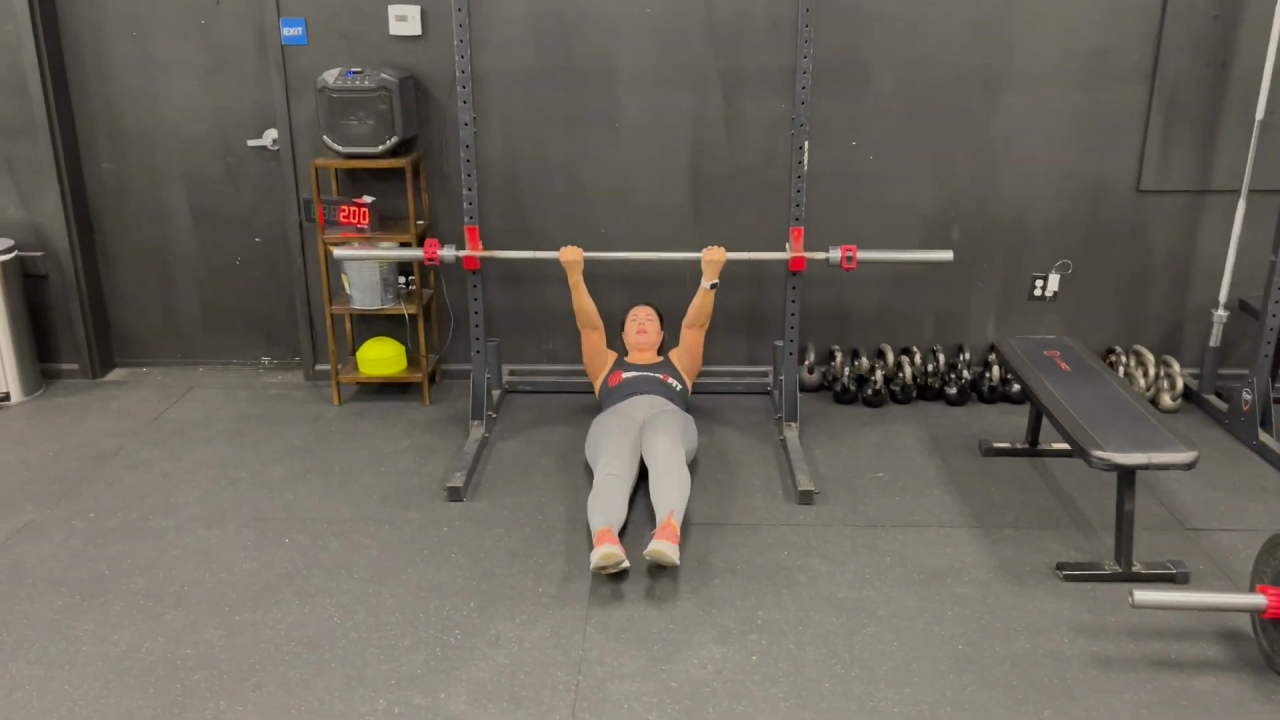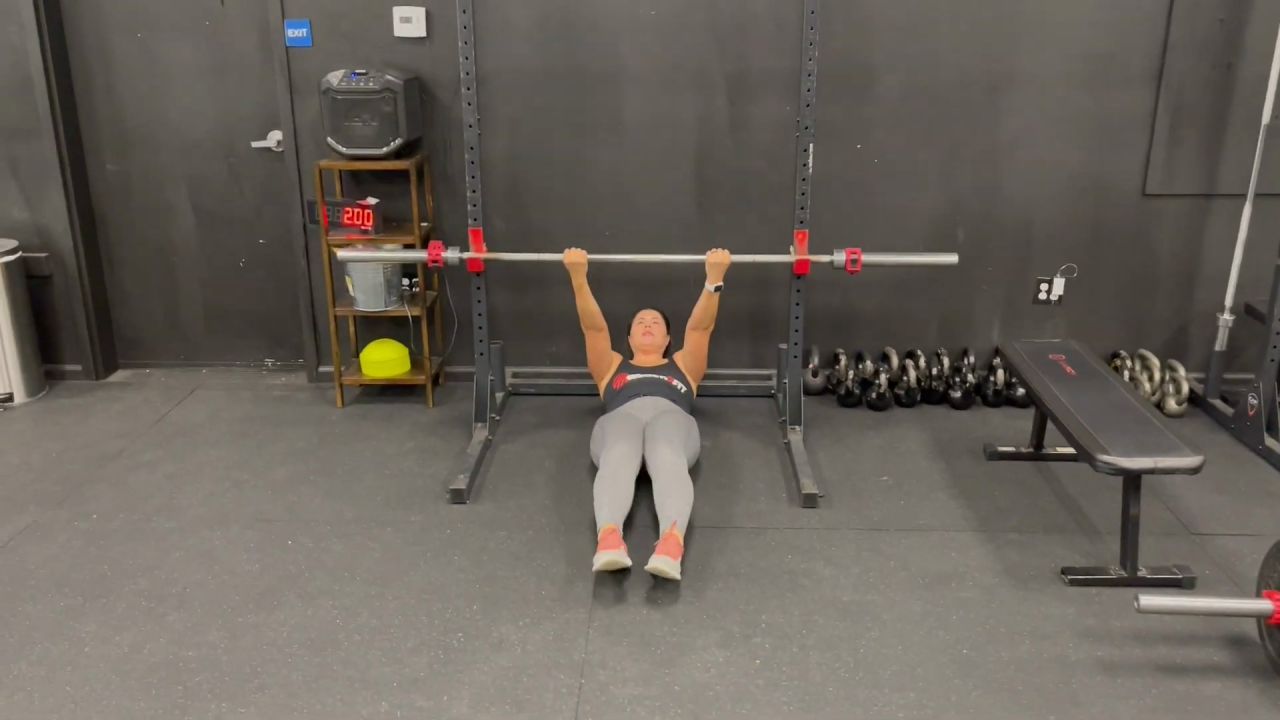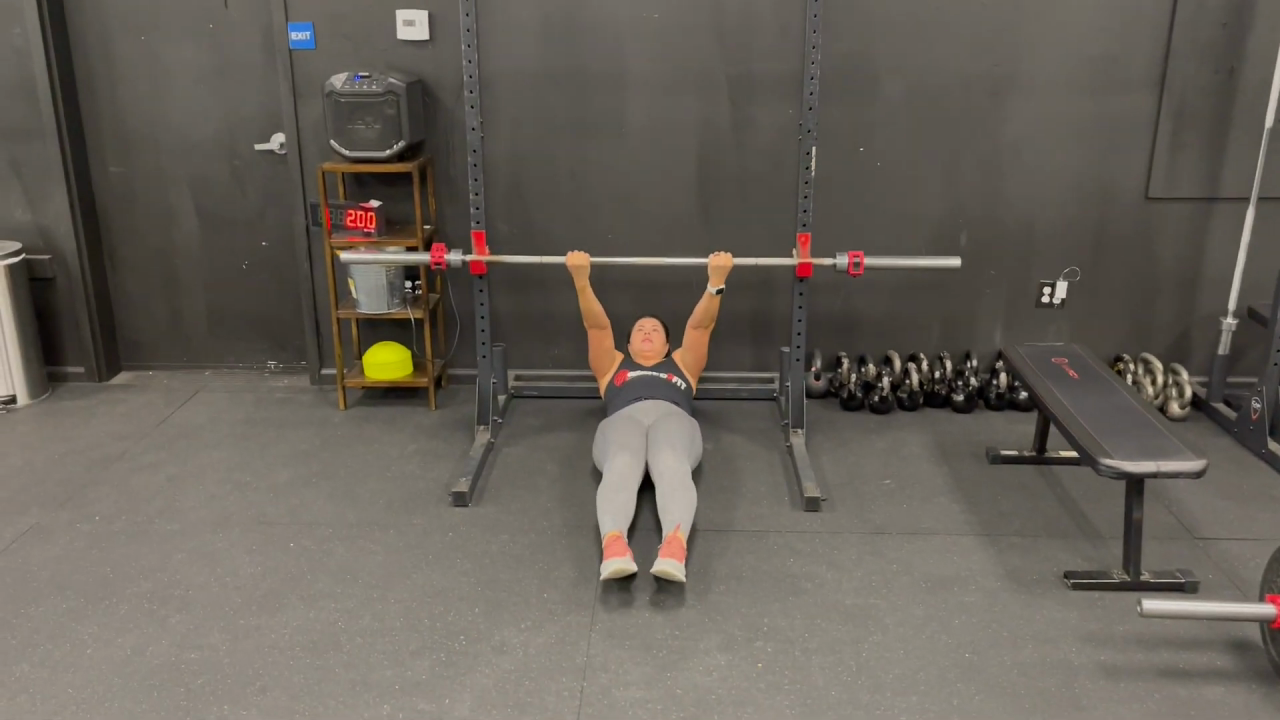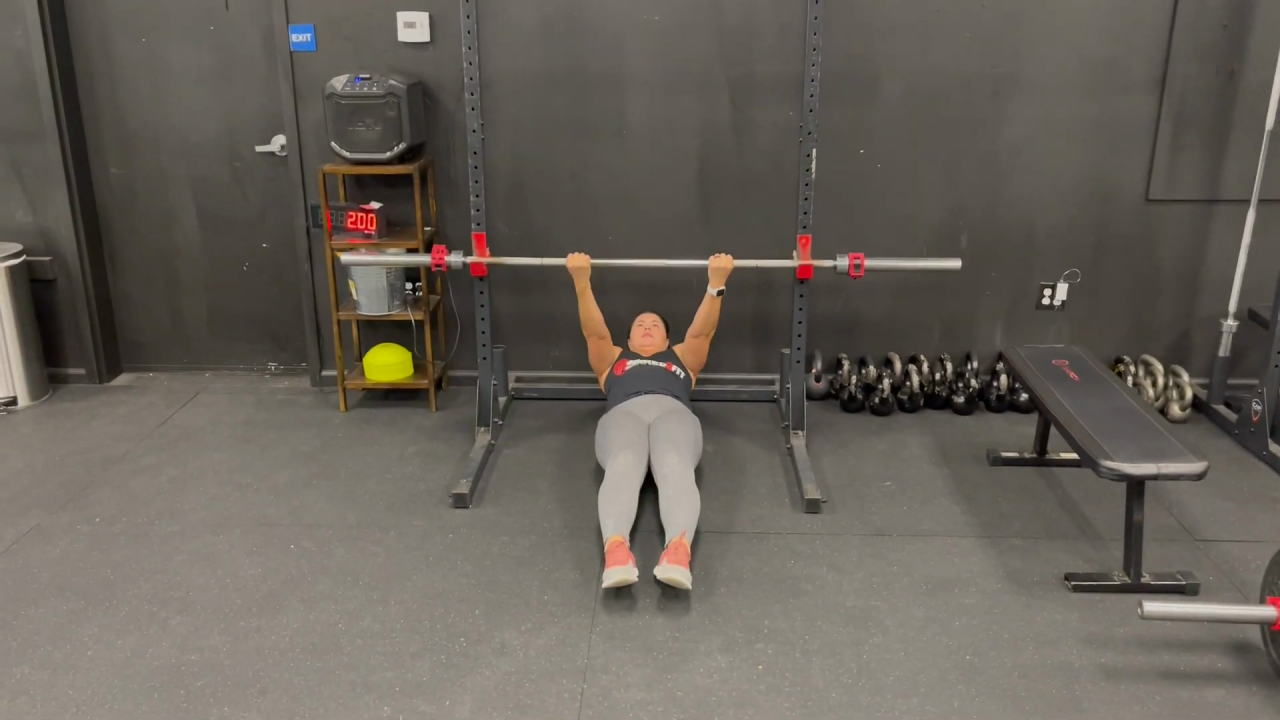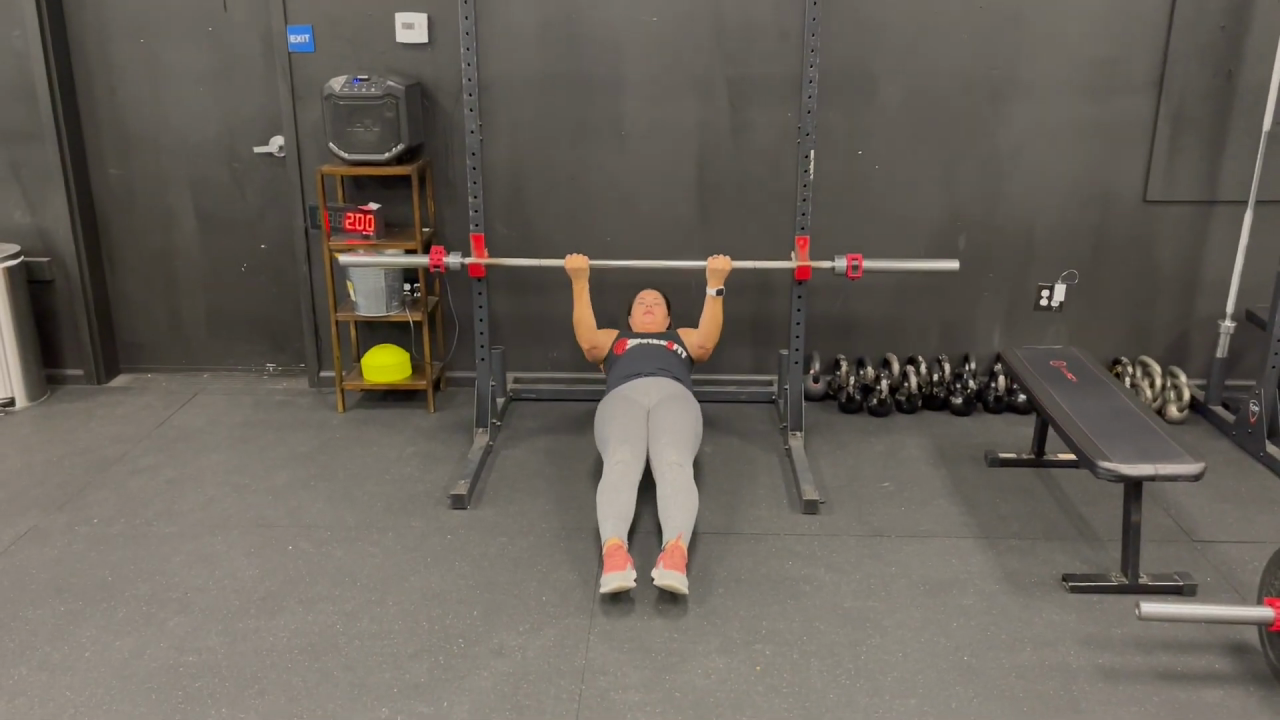
dt=0.3s
person 1, frame 1
left shoulder: (677, 363)
right shoulder: (607, 364)
left elbow: (696, 325)
right elbow: (589, 325)
left wrist: (710, 276)
right wrist: (574, 274)
left hip: (667, 415)
right hip: (616, 416)
left knee: (665, 451)
right knee: (612, 472)
left ankle: (668, 533)
right ankle: (604, 541)
person 1, frame 2
left shoulder: (683, 366)
right shoulder: (611, 366)
left elbow: (701, 327)
right elbow: (593, 327)
left wrist: (714, 278)
right wrist: (578, 276)
left hip: (671, 416)
right hip: (621, 417)
left knee: (668, 460)
right knee: (618, 458)
left ankle: (671, 542)
right ankle: (608, 539)
person 1, frame 3
left shoulder: (682, 364)
right shoulder: (613, 365)
left elbow: (700, 325)
right elbow: (597, 325)
left wrist: (716, 281)
right wrist: (581, 279)
left hip: (672, 418)
right hip: (623, 419)
left knee: (671, 466)
right knee: (621, 467)
left ankle: (674, 546)
right ankle: (614, 546)
person 1, frame 4
left shoulder: (682, 358)
right shoulder: (613, 359)
left elbow: (701, 331)
right elbow: (594, 332)
left wrist: (716, 283)
right wrist: (581, 281)
left hip: (673, 413)
right hip: (623, 415)
left knee: (675, 468)
right knee: (622, 467)
left ankle: (678, 551)
right ankle: (615, 550)
person 1, frame 5
left shoulder: (682, 336)
right shoulder: (613, 337)
left elbow: (706, 341)
right elbow: (587, 341)
left wrist: (715, 285)
right wrist: (580, 282)
left hip: (674, 395)
right hip: (623, 396)
left knee: (674, 463)
right knee: (621, 462)
left ankle: (675, 552)
right ankle: (613, 552)
